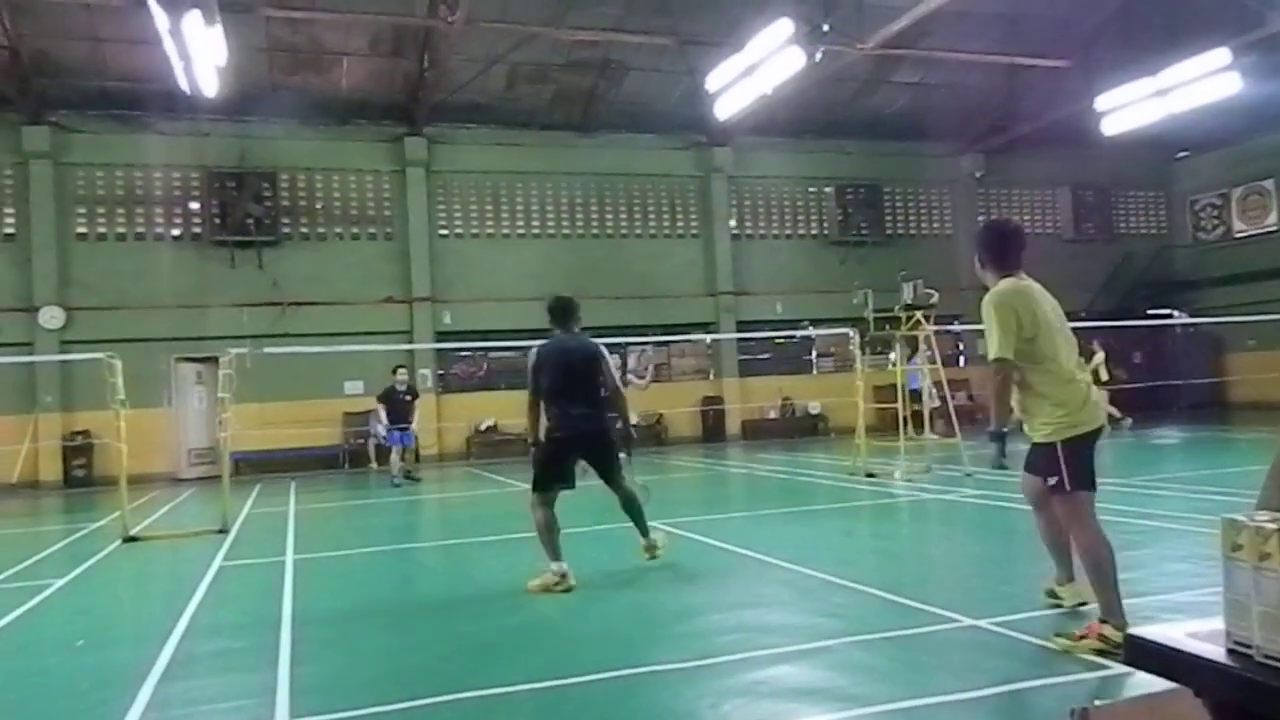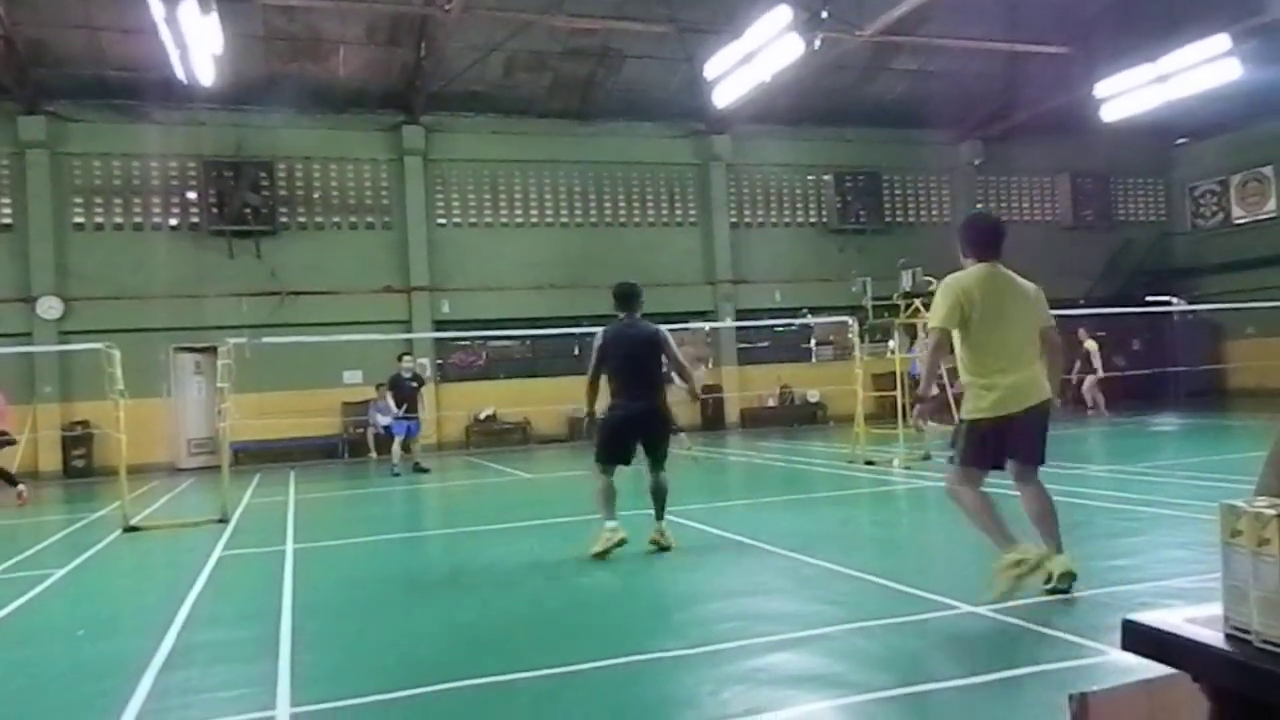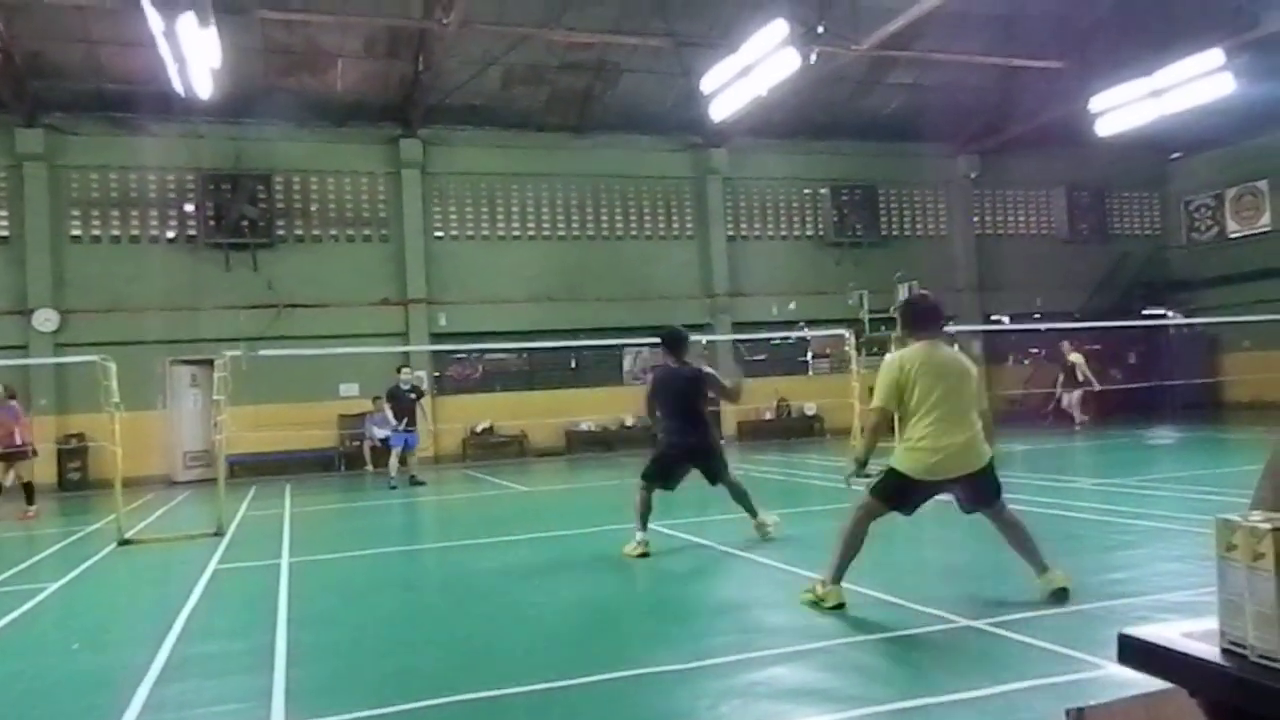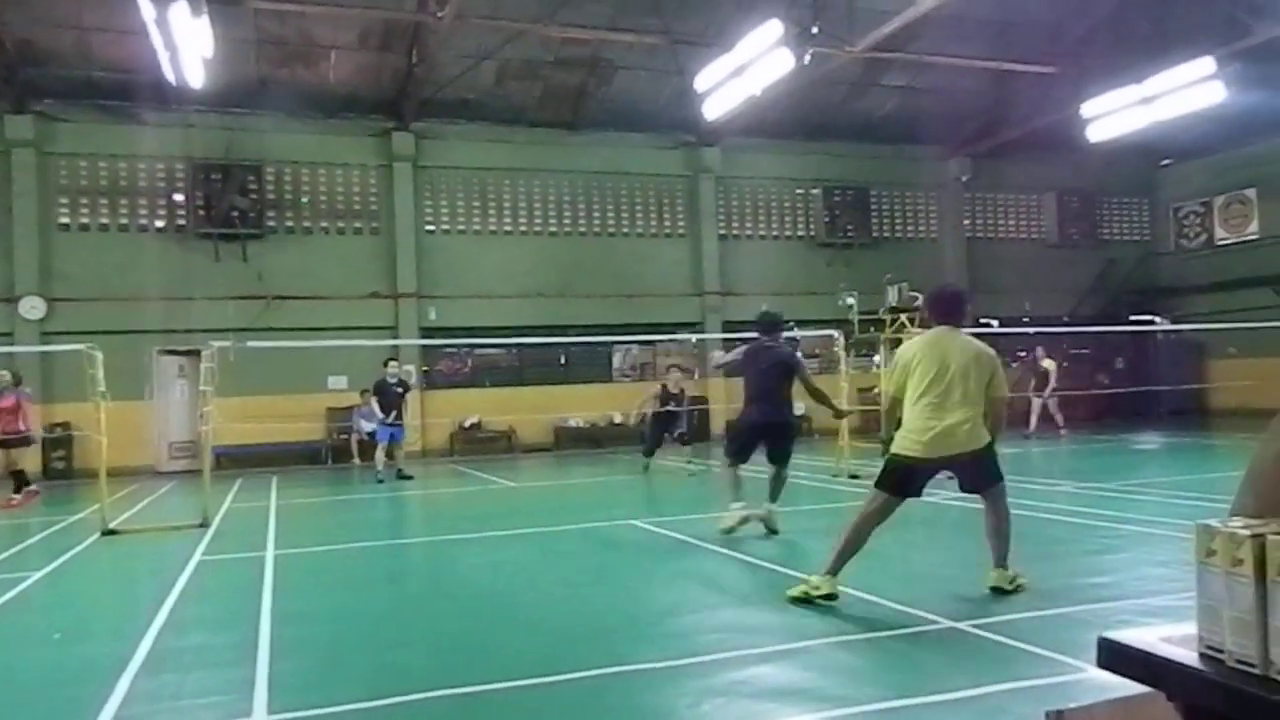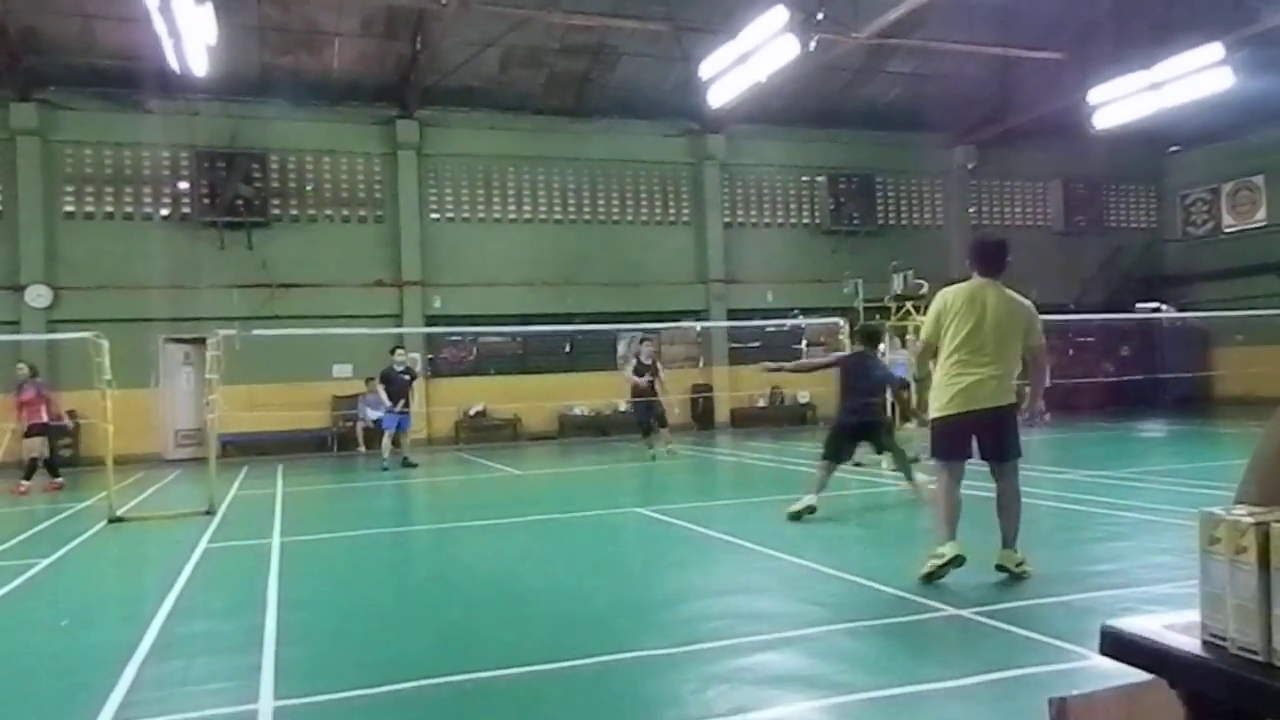
dt=0.3s
person 1, frame 1
left shoulder: (998, 299)
right shoulder: (1033, 292)
left elbow: (1001, 370)
left wrist: (997, 428)
right wrist: (1007, 411)
left hip: (1060, 421)
right hip: (1070, 415)
left knee: (1074, 517)
right knee: (1035, 492)
left ankle: (1112, 627)
right ankle: (1068, 583)
person 1, frame 2
left shoulder: (957, 286)
right shoulder: (1028, 288)
left elbow: (939, 343)
right elbow: (1054, 346)
left wrist: (924, 394)
right wrist: (1049, 391)
left hip: (988, 403)
right hip: (1032, 399)
left knee: (961, 484)
right knee: (1028, 481)
left ankle: (1014, 552)
right ankle: (1058, 561)
person 1, frame 3
left shoulder: (897, 362)
right shoulder: (965, 363)
left elbow: (879, 418)
right elbow: (983, 417)
left wrist: (861, 458)
right wrist: (985, 457)
left hip: (919, 463)
right hip: (971, 456)
left knee: (864, 513)
right knee: (999, 514)
left ankle: (830, 587)
right ankle: (1049, 576)
person 1, frame 4
left shoulder: (909, 349)
right shoulder: (984, 354)
left elbow: (889, 407)
right elbow: (998, 414)
left wrist: (889, 440)
right wrist: (986, 440)
left hip: (915, 443)
right hip: (969, 442)
left knee: (872, 511)
right knee: (995, 498)
left ankle: (827, 579)
right ankle: (1001, 573)
person 1, frame 5
left shoulder: (947, 296)
right shoulder: (1022, 308)
left elbow: (924, 350)
right elbow: (1037, 364)
left wrist: (928, 378)
right wrist: (1034, 401)
left hip: (949, 399)
right hip: (998, 400)
left knee: (948, 477)
right knee: (1007, 478)
left ankle: (947, 546)
right ankle: (1009, 553)
person 2, frame 1
left shoulder: (539, 354)
right shoulder: (595, 349)
left elbow: (534, 400)
right elbow: (615, 390)
left wrist: (535, 438)
right wrist: (627, 425)
left hip: (560, 432)
right hip: (597, 429)
left knee: (541, 502)
right knee: (620, 485)
left ankle: (558, 570)
right ankle: (649, 541)
person 2, frame 2
left shoulder: (605, 337)
right shoulder: (657, 334)
left elbow: (593, 379)
right elbow: (681, 369)
left wrist: (590, 410)
right wrist: (693, 389)
left hip: (621, 412)
right hip: (655, 411)
left knee: (604, 472)
right knee: (658, 471)
left ankle: (610, 528)
right ankle: (660, 530)
person 2, frame 3
left shoulder: (656, 376)
right shoulder: (702, 374)
left elbow: (651, 413)
right elbow: (732, 397)
right wrist: (736, 385)
left hip: (672, 445)
right hip: (705, 443)
left knee: (646, 488)
right knee: (728, 481)
left ankle: (640, 539)
right ankle: (759, 521)
person 2, frame 4
left shoulder: (747, 351)
right shoulder: (791, 357)
left elbow: (717, 362)
right elbow: (812, 390)
left wrist: (716, 356)
right wrist: (836, 410)
left hip: (750, 419)
right hip: (782, 420)
left knee: (732, 463)
right knee: (780, 466)
left ankle: (737, 508)
right ankle: (769, 509)
person 2, frame 5
left shoulder: (845, 358)
right shoulder: (884, 369)
left elbow: (810, 365)
left wrist: (778, 367)
left hip: (848, 421)
right hip: (876, 420)
left knee: (827, 463)
right knee: (894, 448)
right ankle: (911, 484)
